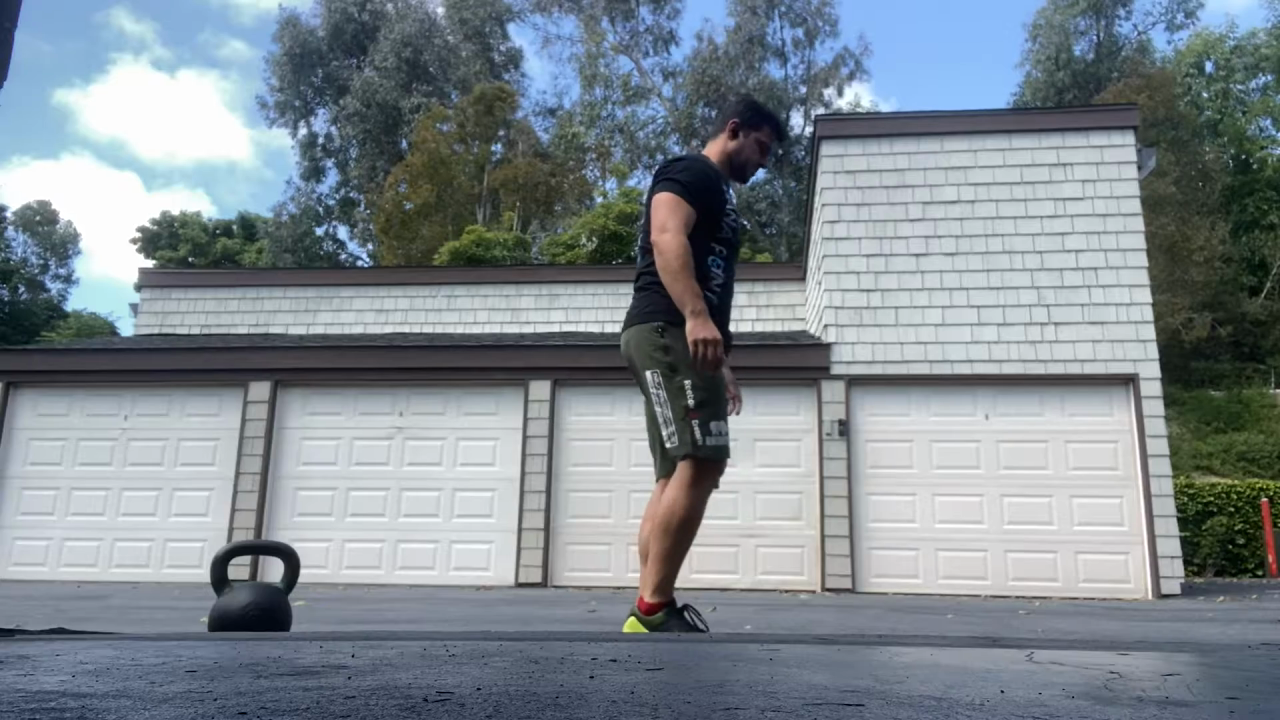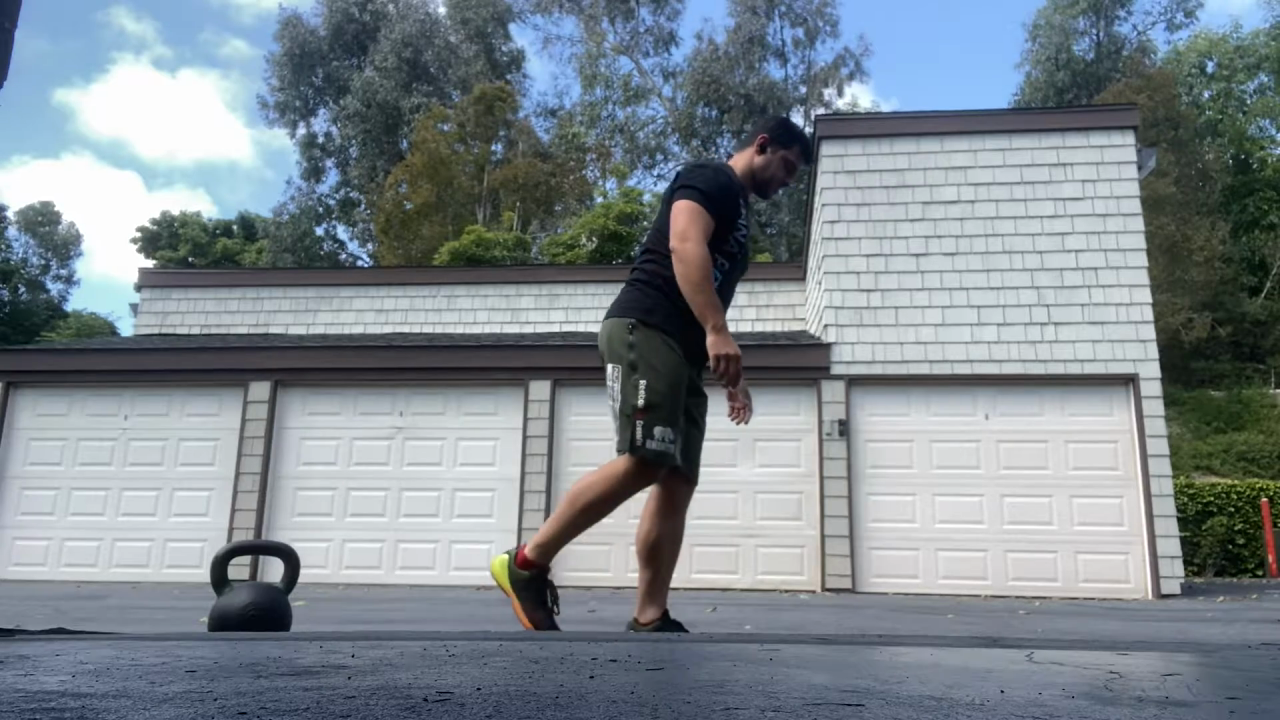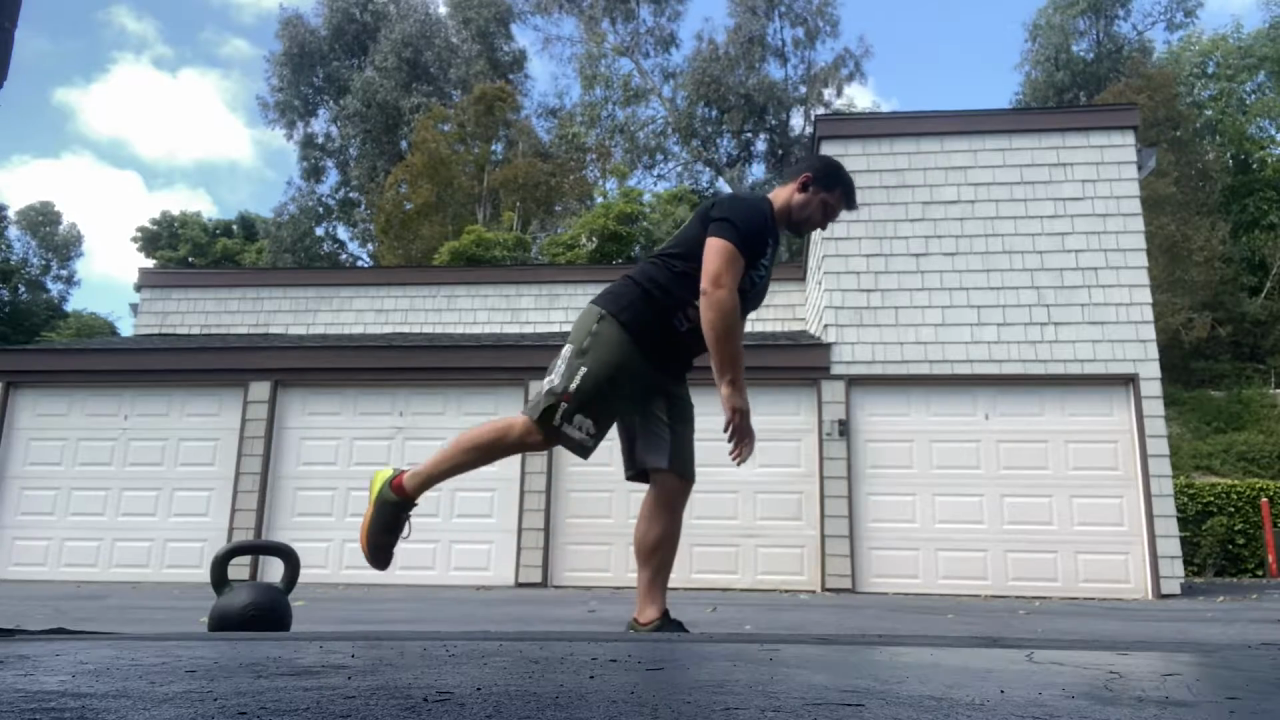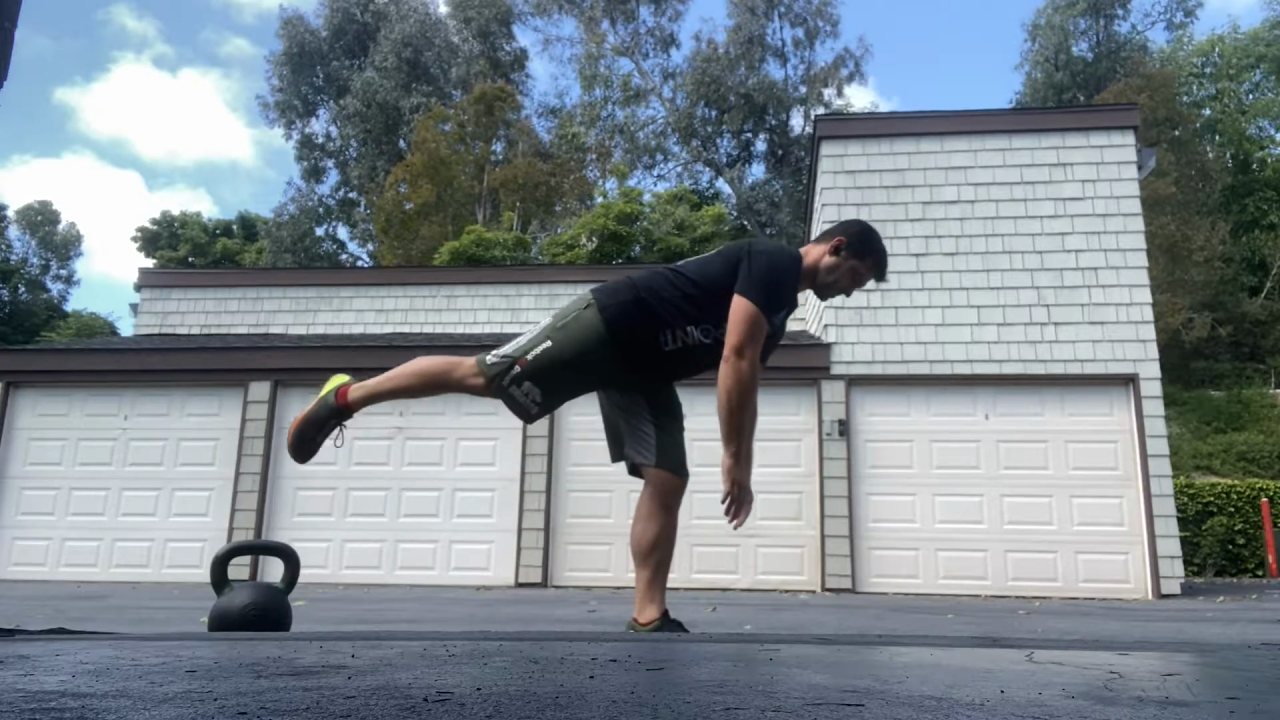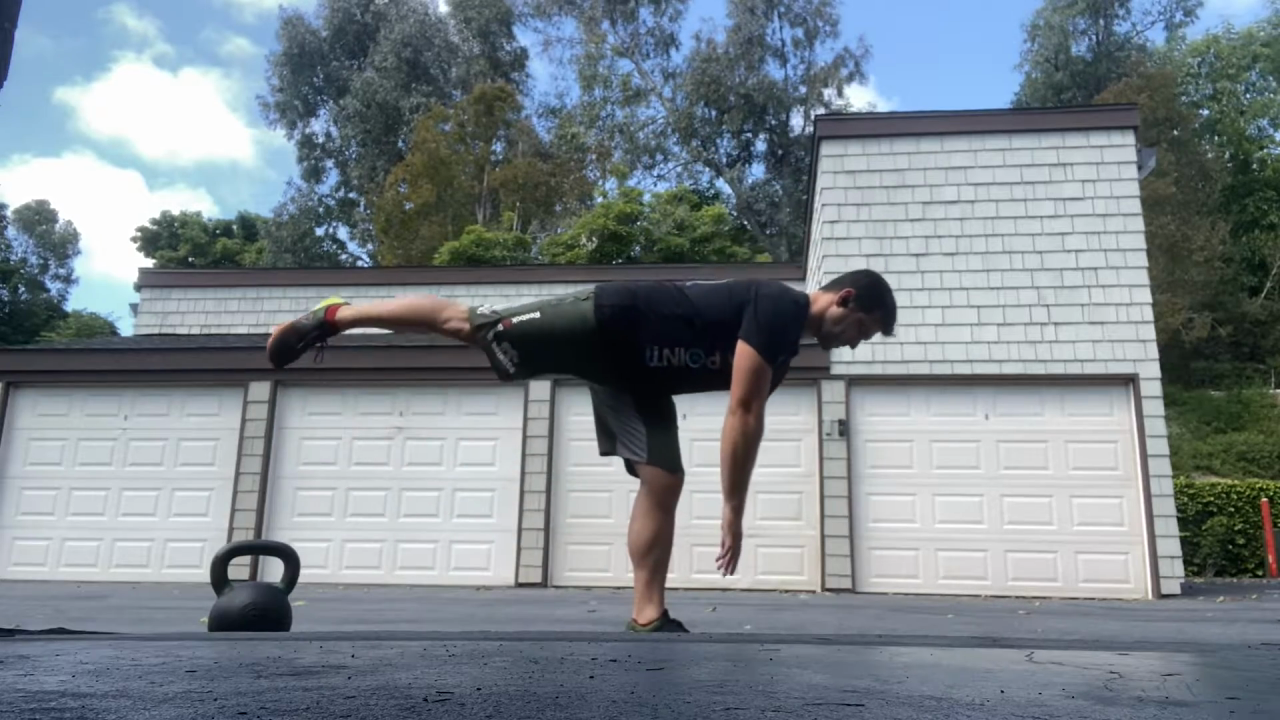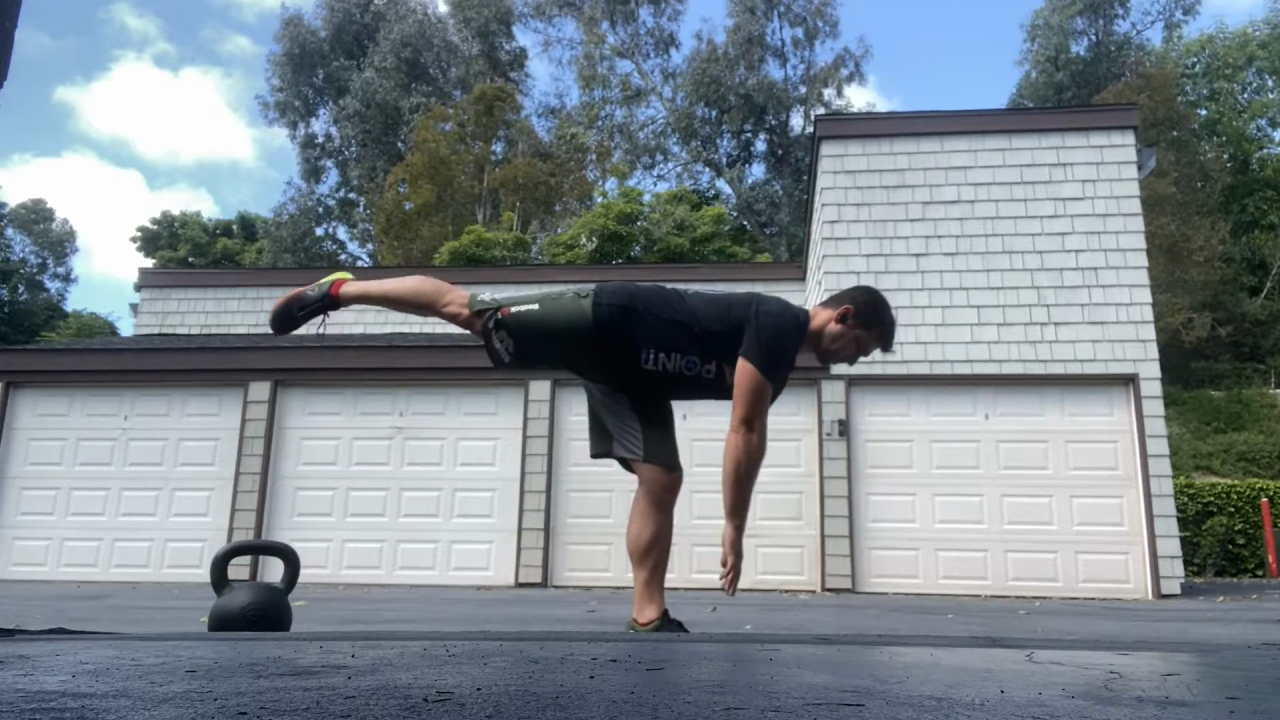
dt=0.4s
person 1, frame 1
left shoulder: (714, 191)
right shoulder: (690, 171)
right elbow: (666, 238)
left wrist: (719, 365)
right wrist: (697, 317)
left hip: (684, 341)
right hip: (668, 333)
left knee: (681, 476)
right knee: (701, 466)
left ankle: (653, 607)
right ankle: (654, 606)
person 1, frame 2
left shoulder: (737, 207)
right shoulder: (709, 179)
right elbow: (686, 247)
left wrist: (731, 373)
right wrist: (717, 333)
left hip: (679, 346)
right hip: (645, 330)
left knee: (678, 481)
right knee: (643, 464)
left ankle: (650, 616)
right ankle: (527, 563)
person 1, frame 3
left shoulder: (767, 243)
right shoulder: (745, 211)
left elbow: (722, 324)
right elbow: (715, 291)
left wrist: (738, 410)
right wrist: (732, 389)
left hip: (664, 361)
right hip: (619, 329)
left knee: (672, 483)
right knee: (539, 429)
left ankle: (649, 616)
right ankle: (402, 487)
person 1, frame 4
left shoulder: (780, 305)
right shoulder: (772, 261)
left elbow: (744, 376)
right elbow: (735, 361)
left wrist: (743, 469)
right wrist: (734, 458)
left hip: (646, 367)
right hip: (607, 325)
left knee: (667, 482)
right knee: (481, 376)
left ankle: (648, 614)
right ankle: (347, 396)
person 1, frame 5
left shoulder: (783, 345)
right shoulder: (777, 307)
left elbow: (748, 419)
right elbow: (742, 415)
left wrist: (735, 510)
right wrist: (732, 510)
left hip: (635, 371)
right hip: (603, 325)
left knee: (663, 481)
right knee: (465, 324)
left ankle: (647, 615)
right ankle: (333, 317)
person 1, frame 6
left shoulder: (778, 360)
right shoulder: (777, 324)
left elbow: (749, 436)
right elbow: (743, 434)
left wrist: (736, 526)
right wrist: (733, 527)
left hip: (629, 372)
right hip: (598, 325)
left knee: (661, 481)
right knee: (463, 308)
left ankle: (648, 615)
right ankle: (338, 289)
